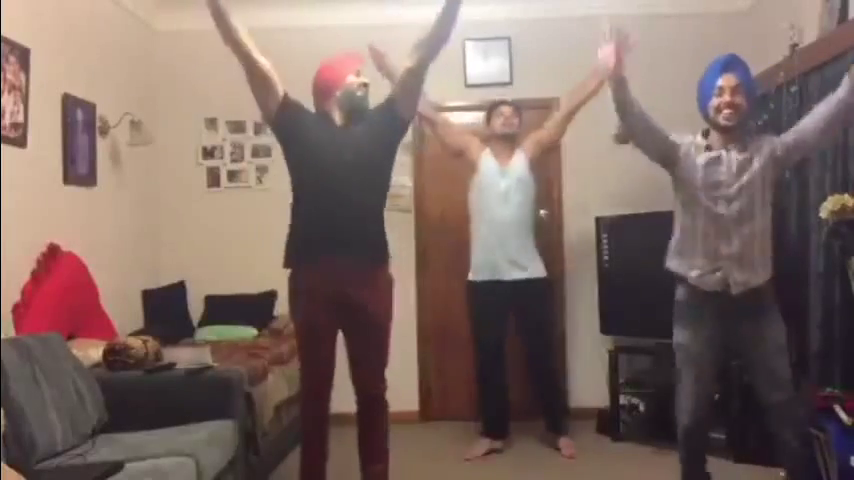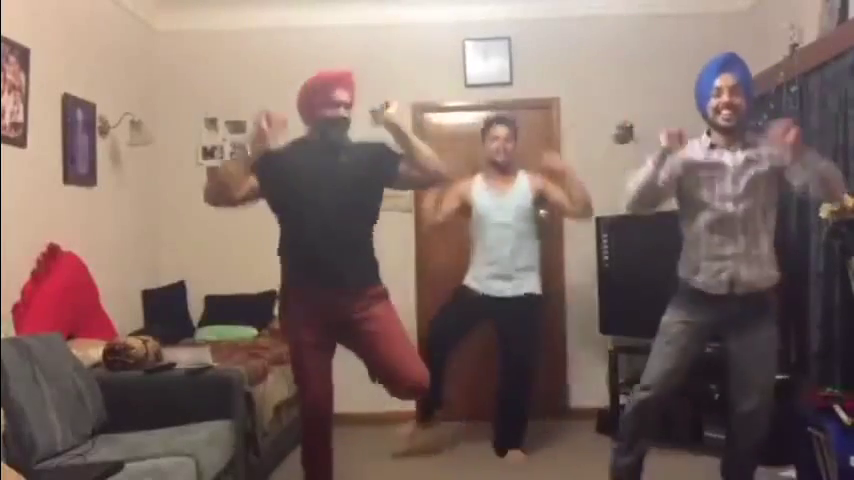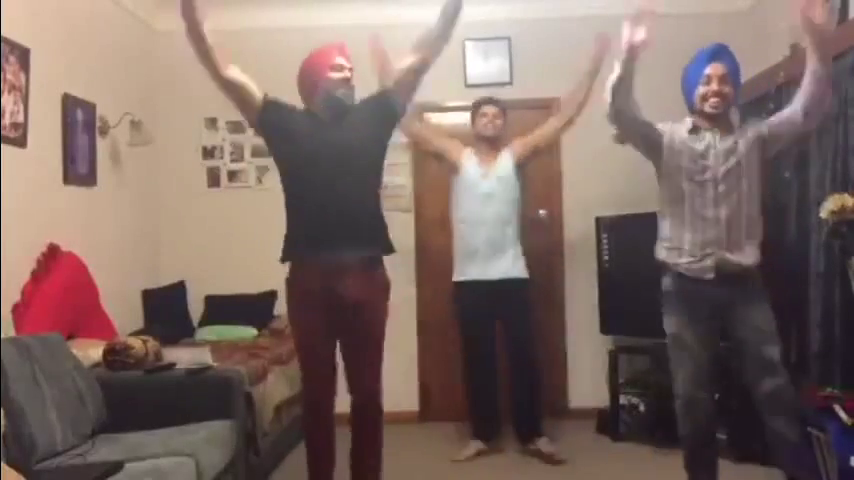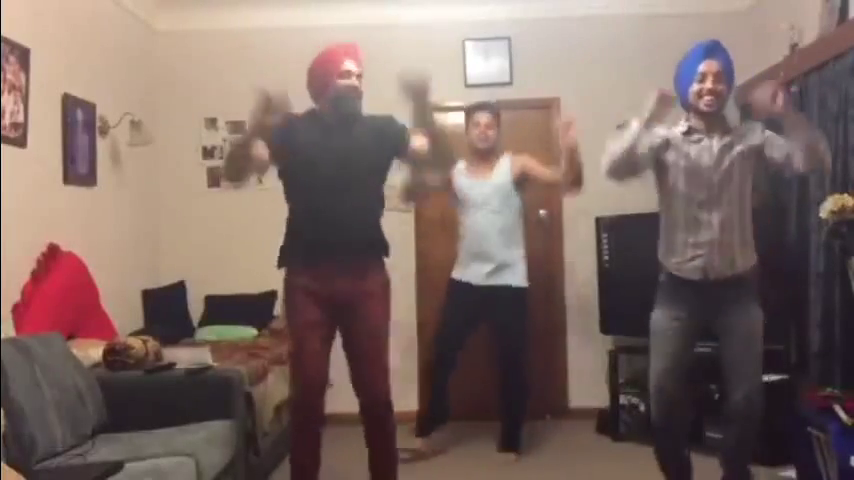
dt=0.3s
person 1, frame 1
left shoulder: (382, 125)
right shoulder: (299, 126)
left elbow: (420, 60)
right elbow: (252, 60)
left hip: (370, 277)
right hip: (313, 277)
left knee: (371, 389)
right knee: (315, 390)
person 1, frame 2
left shoulder: (371, 156)
right shoulder: (280, 162)
left elbow: (436, 174)
right elbow: (218, 193)
left wrist: (400, 130)
right wrist: (255, 151)
left hip: (363, 296)
right hip: (304, 301)
left knee: (414, 381)
right knee: (315, 410)
person 1, frame 3
left shoulder: (372, 116)
right shoulder: (285, 123)
left elbow: (421, 57)
right elbow: (224, 73)
left hip: (365, 274)
right hip: (309, 276)
left knee: (366, 392)
right knee: (317, 392)
person 1, frame 4
left shoulder: (382, 131)
right shoulder: (291, 132)
left elbow: (440, 158)
right elbow: (234, 172)
left wrist: (425, 108)
right wrist: (258, 128)
left hip: (365, 276)
right hip: (308, 278)
left knee: (375, 394)
right knee: (307, 390)
person 2, frame 1
left shoulder: (769, 150)
right shoulder: (680, 153)
right elbow: (636, 126)
right wrist: (617, 77)
left hip: (753, 296)
right hip: (697, 297)
left knee: (782, 401)
right knee: (693, 409)
person 2, frame 2
left shoulder: (772, 153)
right shoulder: (683, 158)
left elbow: (833, 189)
right elbow: (634, 202)
left wrist: (800, 154)
right wrist: (660, 160)
left hip: (753, 300)
right hip: (696, 295)
left knee: (753, 409)
right knee: (652, 389)
person 2, frame 3
left shoulder: (754, 137)
right shoulder: (666, 139)
left elbow: (809, 106)
right elbow: (622, 117)
left wrist: (815, 42)
right wrist: (628, 55)
left hip: (742, 283)
right hip: (686, 284)
left knee: (775, 388)
right knee: (693, 397)
person 2, frame 4
left shoulder: (752, 141)
right shoulder: (663, 142)
left elbow: (815, 160)
right elbow: (613, 167)
left wrist: (786, 115)
right wrist: (646, 120)
left hip: (735, 285)
right hip: (679, 285)
left knee: (745, 397)
right knee: (665, 391)
person 3, frame 1
left shoulder: (531, 150)
right shoulder: (474, 152)
left elbow: (567, 110)
right elbow: (430, 115)
left wrist: (602, 73)
right wrist: (393, 74)
left hip: (529, 275)
right hip: (484, 277)
left knee: (541, 354)
right knee: (488, 358)
left ankle: (560, 430)
right ankle: (493, 432)
person 3, frame 2
left shoulder: (533, 183)
right shoulder: (467, 187)
left elbow: (581, 209)
right elbow: (432, 219)
left wrist: (565, 172)
left hip: (522, 291)
right hip: (478, 286)
left knee: (518, 368)
right knee: (435, 341)
left ankle: (510, 441)
right ankle: (426, 421)
person 3, frame 3
left shoulder: (516, 153)
right shoulder: (457, 155)
left elbow: (563, 117)
right elbow: (412, 125)
left wrist: (593, 69)
left hip: (510, 276)
right hip: (469, 277)
left knee: (524, 355)
right knee: (477, 357)
left ankle: (532, 433)
right ankle: (484, 434)
person 3, frame 4
left shoulder: (518, 165)
right shoulder: (454, 172)
left elbow: (569, 182)
left wrist: (571, 151)
left hip: (509, 281)
right hip: (466, 279)
left knee: (511, 363)
right knee: (441, 355)
left ankle: (510, 441)
right ankle: (427, 434)
